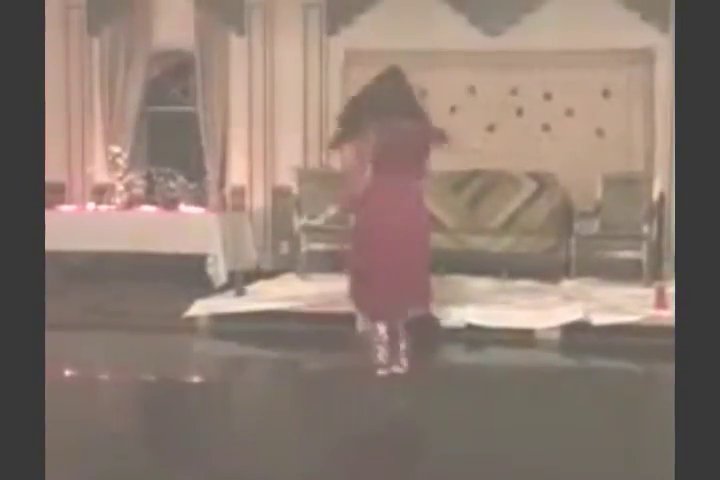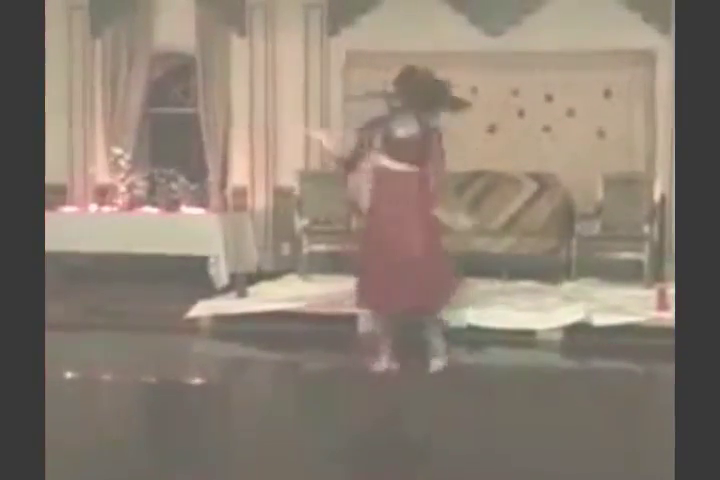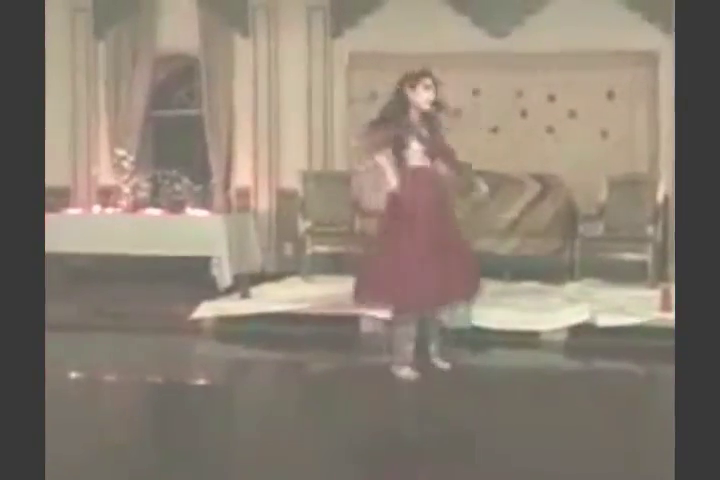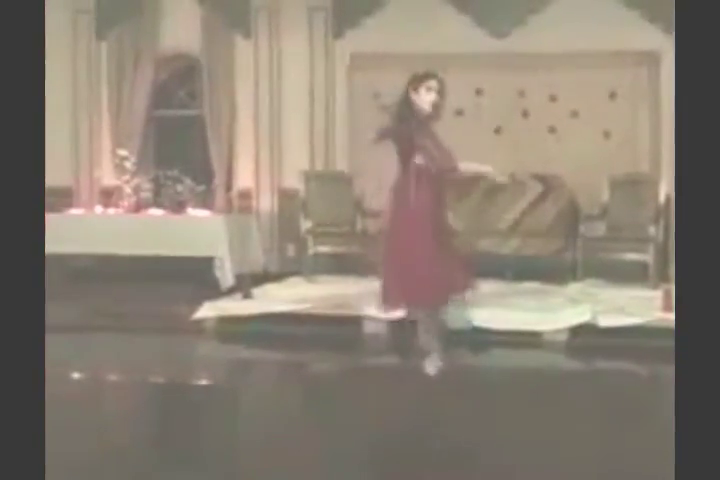
dt=0.3s
person 1, frame 1
left shoulder: (375, 131)
right shoulder: (421, 129)
left elbow: (357, 177)
left wrist: (342, 205)
left hip: (380, 213)
right hip: (411, 213)
left knee: (378, 285)
right knee: (401, 285)
left ankle: (385, 359)
right ankle: (399, 353)
person 1, frame 2
left shoulder: (428, 132)
right shoulder: (376, 127)
left elbow: (436, 173)
right elbow: (350, 164)
left wrist: (439, 205)
left hip: (414, 213)
right hip: (381, 211)
left knee: (419, 283)
right knee: (381, 283)
left ankle: (437, 351)
right ankle: (384, 354)
person 1, frame 3
left shoulder: (430, 129)
right shoulder: (396, 127)
left elbow: (450, 161)
right elbow: (372, 145)
right wrist: (389, 177)
left hip: (435, 210)
right hip: (408, 212)
left knee: (437, 280)
right knee: (409, 284)
left ankle: (434, 349)
right ankle: (401, 360)
person 1, frame 4
left shoulder: (419, 128)
right shoulder: (412, 127)
left elbow: (441, 163)
right elbow: (443, 163)
left hip: (427, 207)
right hip: (413, 208)
left knee: (437, 278)
right knee: (424, 278)
left ankle: (432, 349)
right ankle: (430, 350)
